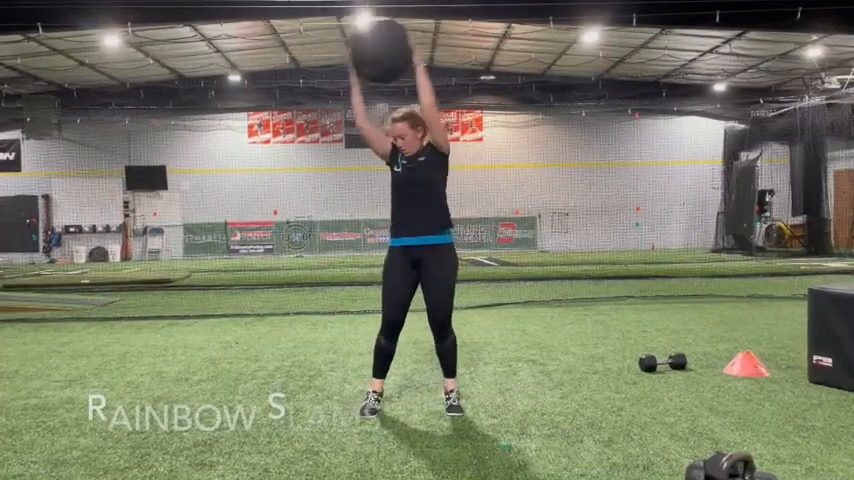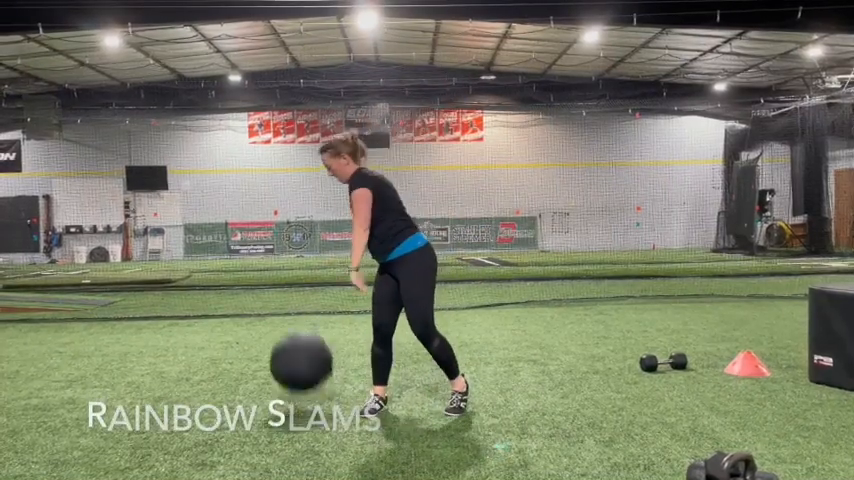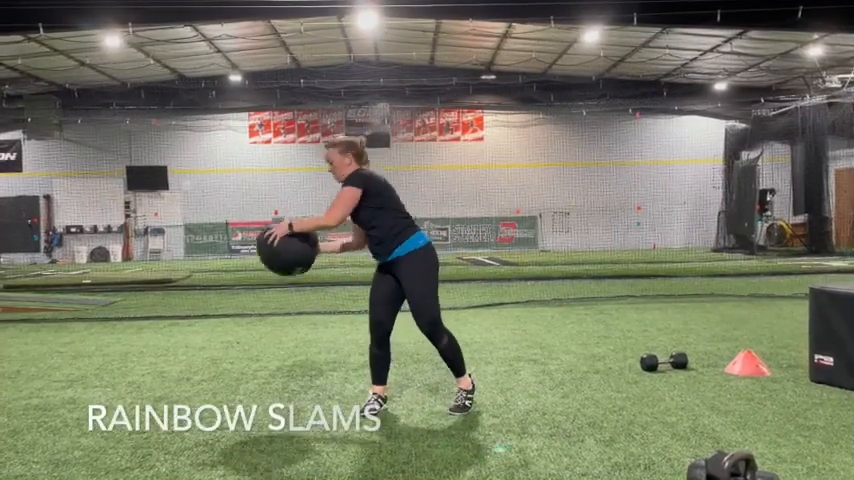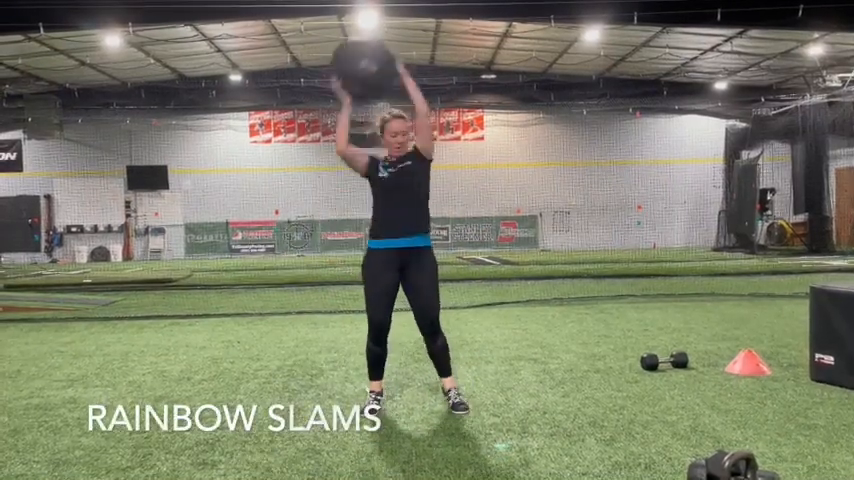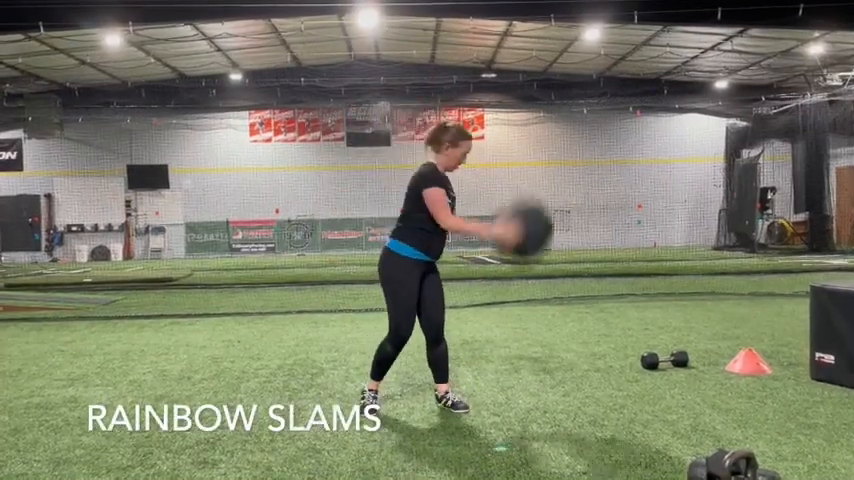
dt=0.5s
person 1, frame 1
left shoulder: (437, 152)
right shoulder: (395, 157)
left elbow: (429, 109)
right elbow: (362, 123)
left wrist: (419, 67)
right wrist: (356, 80)
left hip: (438, 250)
right hip: (401, 253)
left knee: (440, 324)
right knee: (390, 323)
left ankle: (451, 388)
right ankle: (375, 390)
person 1, frame 2
left shoulder: (361, 181)
right shoulder: (368, 182)
left elbow: (362, 228)
left wrist: (354, 270)
left hip: (414, 259)
right hip: (391, 264)
left knee: (423, 329)
right knee: (381, 330)
left ankle: (459, 385)
right ankle: (379, 394)
person 1, frame 3
left shoulder: (362, 180)
right shoulder: (359, 197)
left elbow: (331, 219)
right elbow: (357, 242)
left wrist: (289, 227)
right wrist: (314, 247)
left hip: (416, 257)
right hip: (388, 265)
left knee: (431, 326)
right knee: (378, 331)
left ankle: (465, 384)
right ankle: (378, 393)
person 1, frame 4
left shoulder: (420, 159)
right shoulder: (373, 166)
left elbow: (423, 113)
right elbow: (342, 147)
left wrist: (404, 76)
right wrist: (346, 103)
left hip: (419, 255)
right hip: (381, 256)
left knee: (430, 325)
right knee: (377, 327)
left ankle: (450, 388)
right ankle: (375, 392)
person 1, frame 5
left shoulder: (441, 180)
right shoulder: (427, 176)
left elbow: (451, 222)
right elbow: (446, 221)
left wrist: (493, 231)
right wrist: (493, 231)
left hip: (424, 265)
right hip: (400, 262)
left knee: (435, 331)
right knee: (401, 331)
left ankle: (444, 393)
right ankle: (371, 390)
